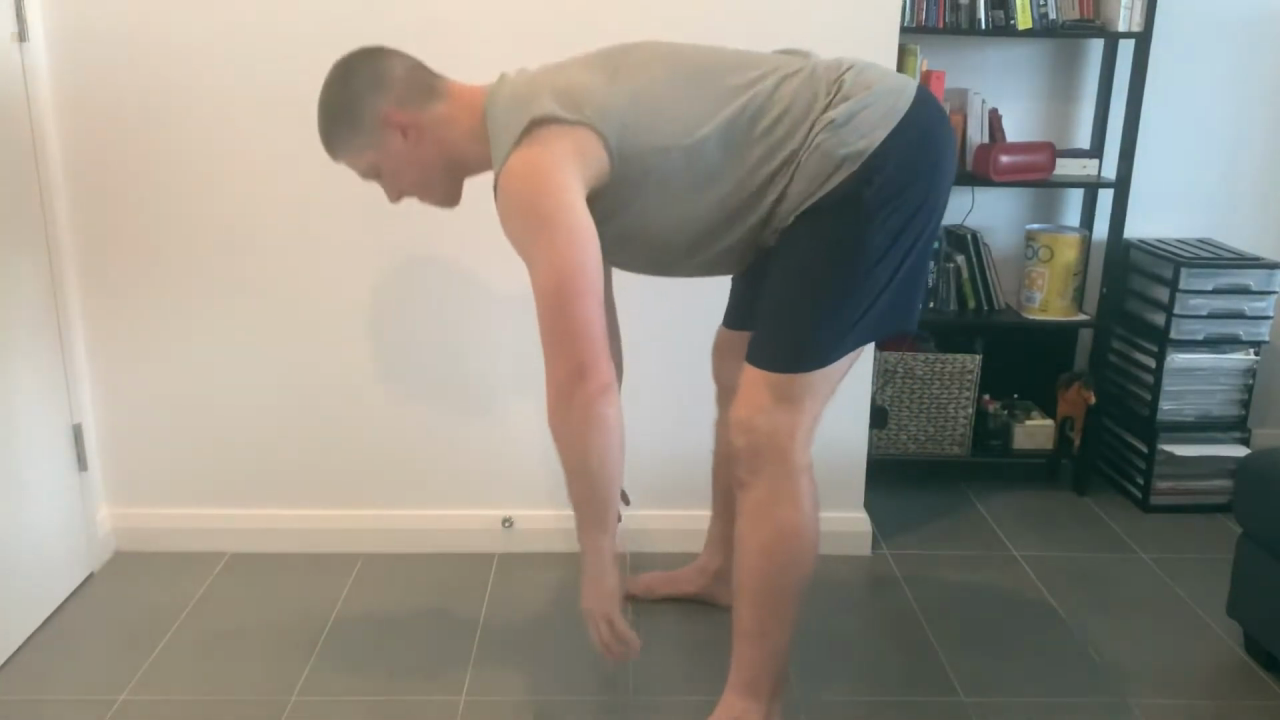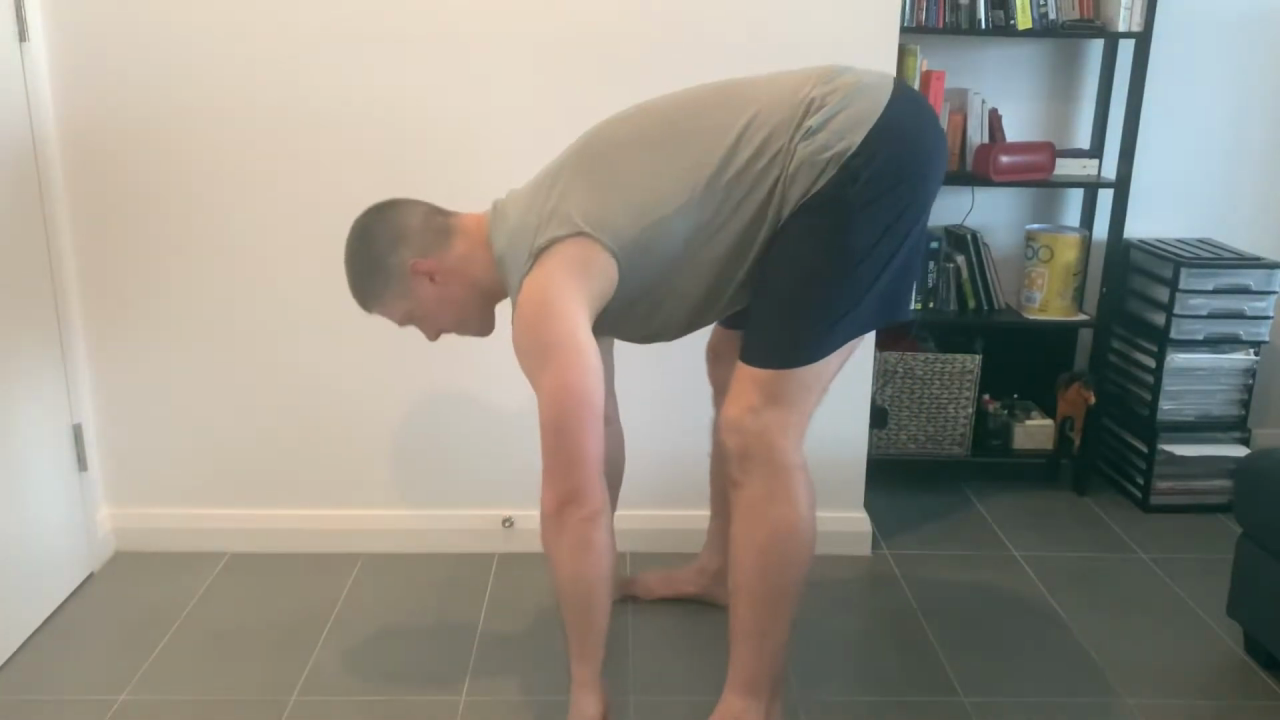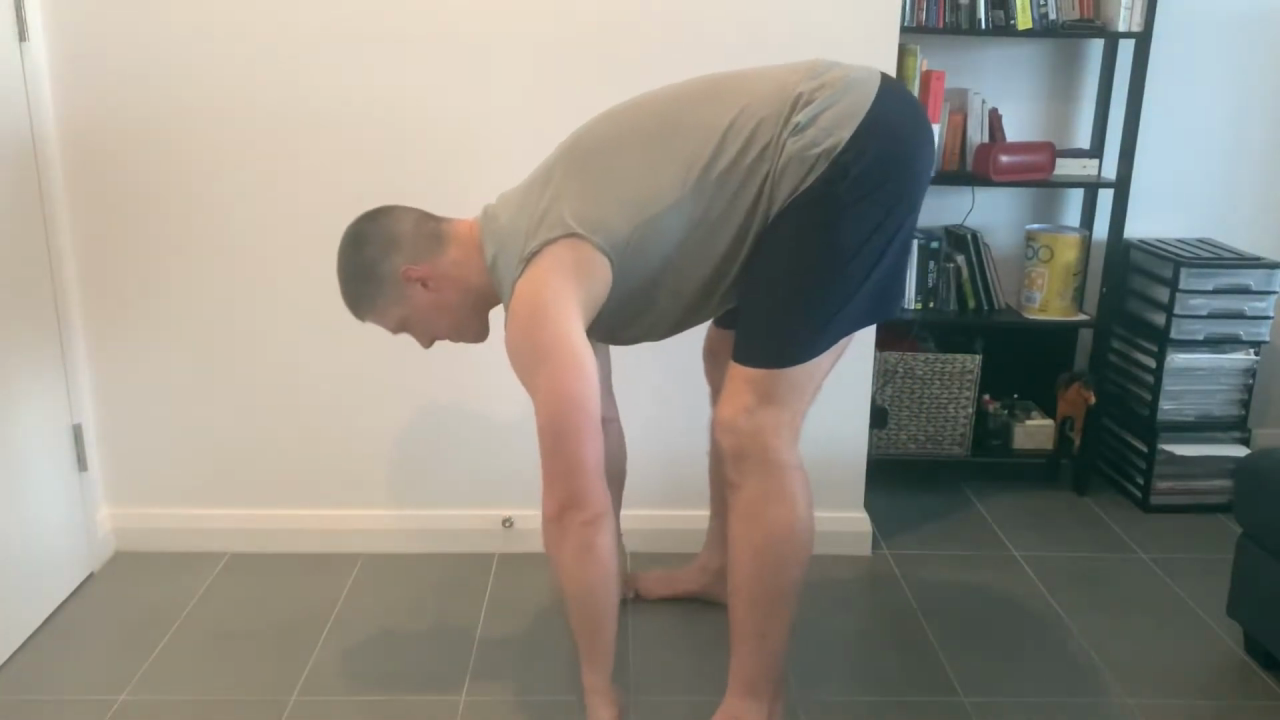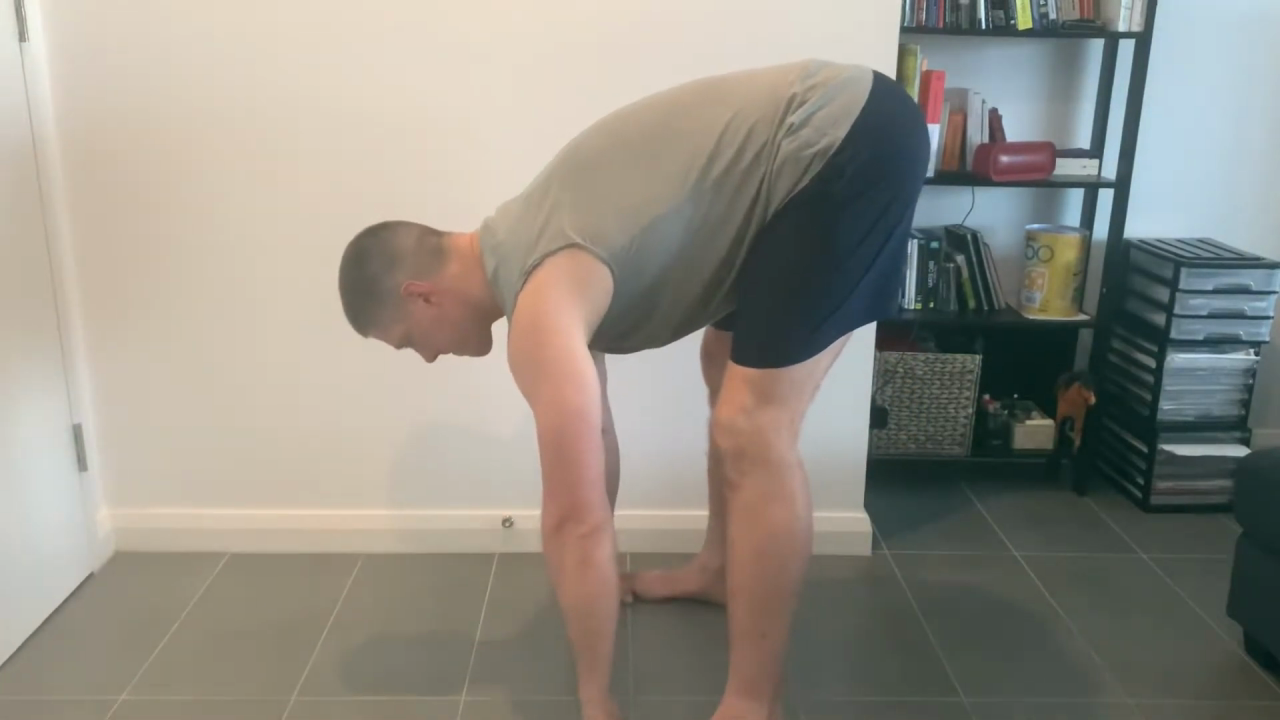
dt=0.4s
person 1, frame 1
left shoulder: (533, 167)
right shoulder: (533, 126)
left elbow: (583, 382)
right elbow: (594, 339)
left wrist: (597, 558)
right wrist: (597, 461)
left hip: (875, 153)
right hip: (858, 143)
left knee: (766, 433)
right knee: (737, 371)
right ankle: (722, 569)
person 1, frame 2
left shoulder: (545, 291)
right shoulder: (542, 242)
left elbow: (573, 506)
right elbow: (599, 422)
right wrist: (598, 564)
left hip: (865, 150)
right hip: (857, 128)
left knee: (757, 430)
right knee: (731, 368)
right ankle: (721, 568)
person 1, frame 3
left shoulder: (538, 294)
right shoulder: (528, 240)
left elbow: (575, 511)
right elbow: (598, 420)
right wrist: (605, 572)
left hip: (854, 144)
right hip: (846, 123)
left knee: (753, 431)
right knee: (729, 369)
right ankle: (721, 568)
person 1, frame 4
left shoulder: (539, 307)
right shoulder: (520, 250)
left elbow: (575, 523)
right elbow: (592, 432)
right wrist: (598, 576)
left hip: (849, 144)
right hip: (836, 126)
left knee: (752, 431)
right knee: (727, 368)
right ankle: (720, 568)
